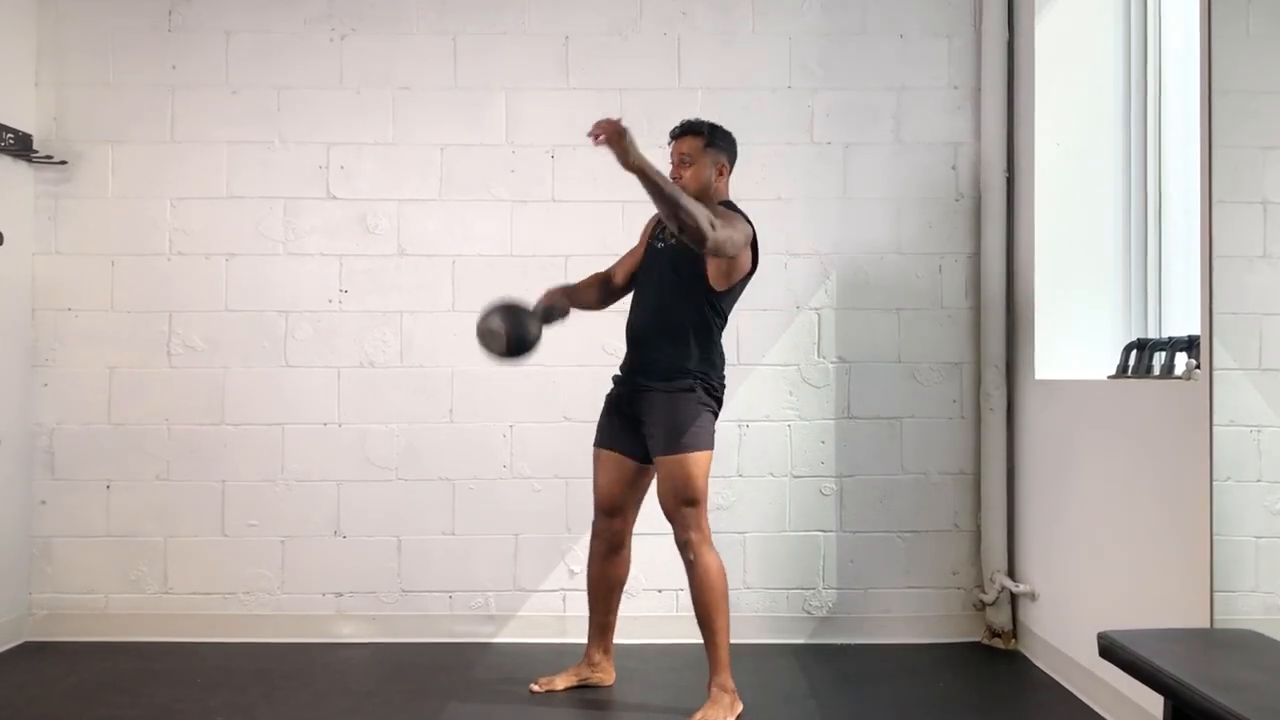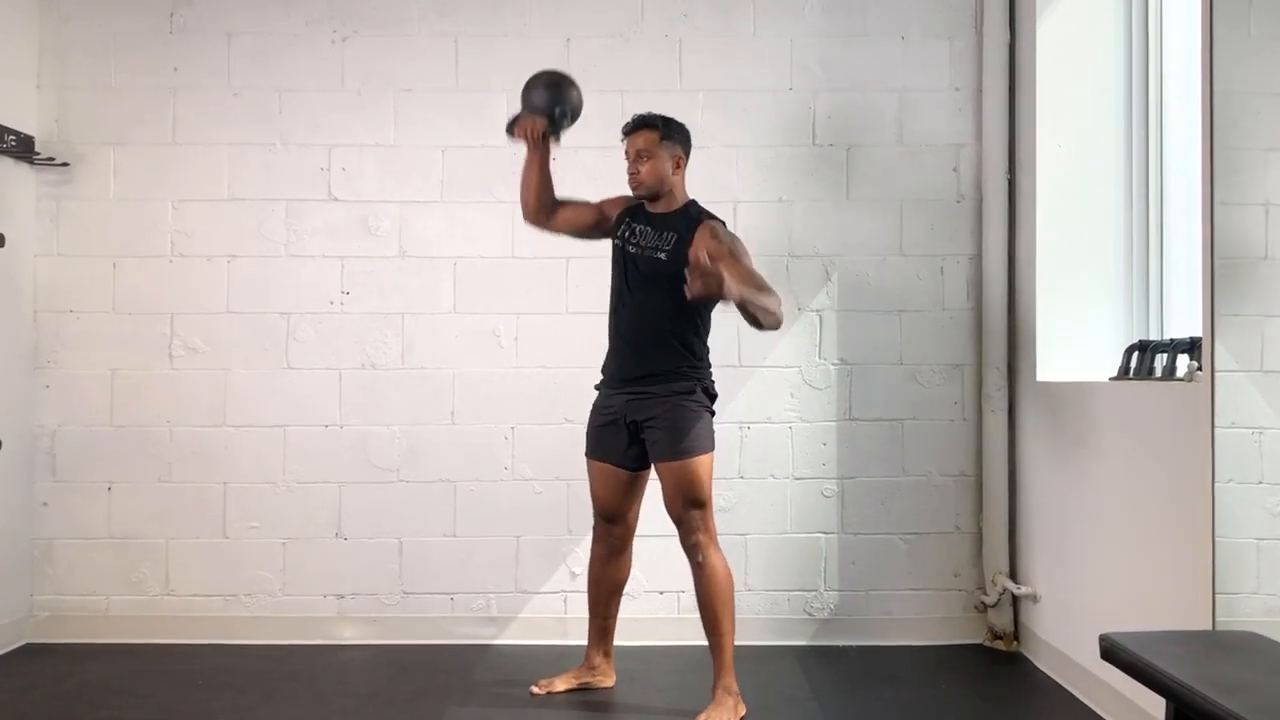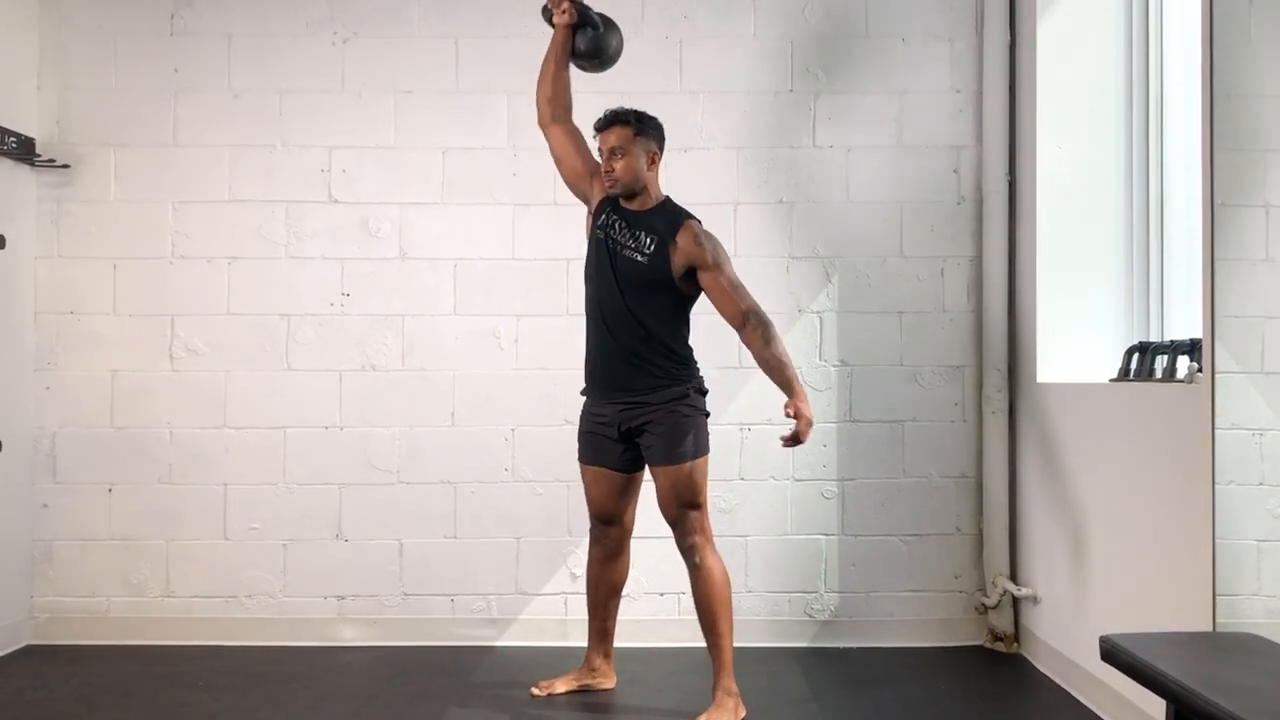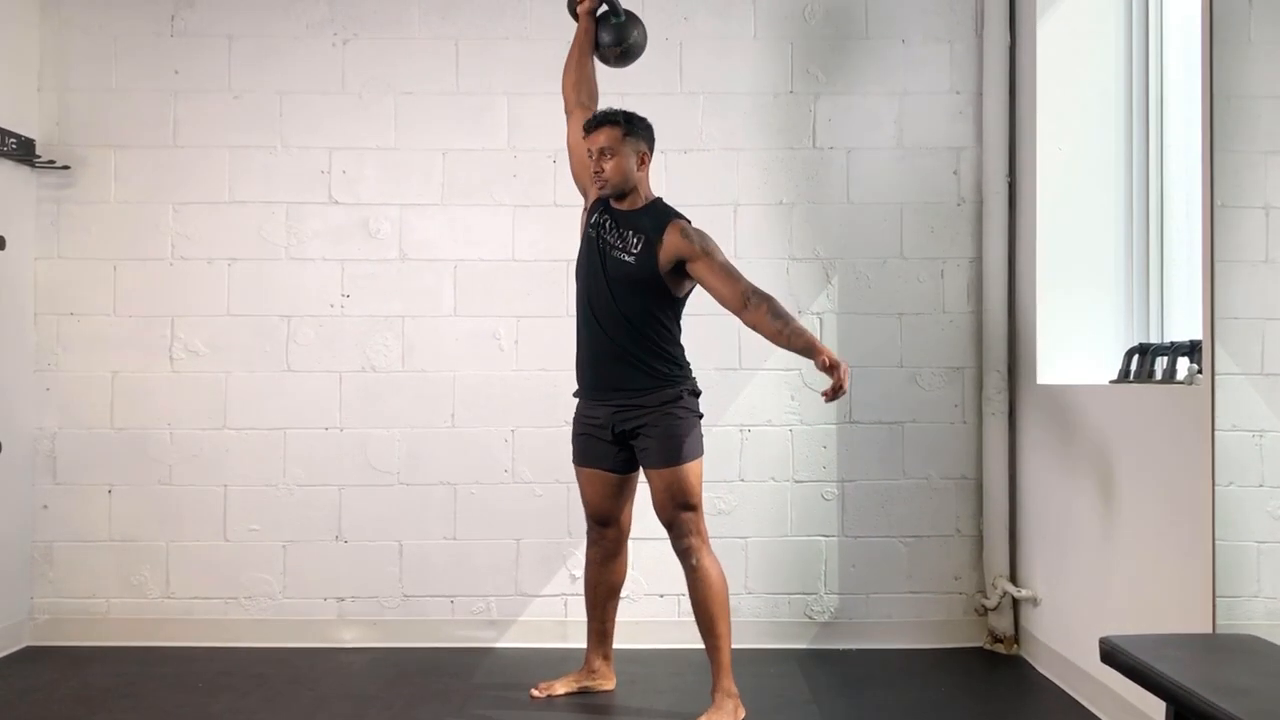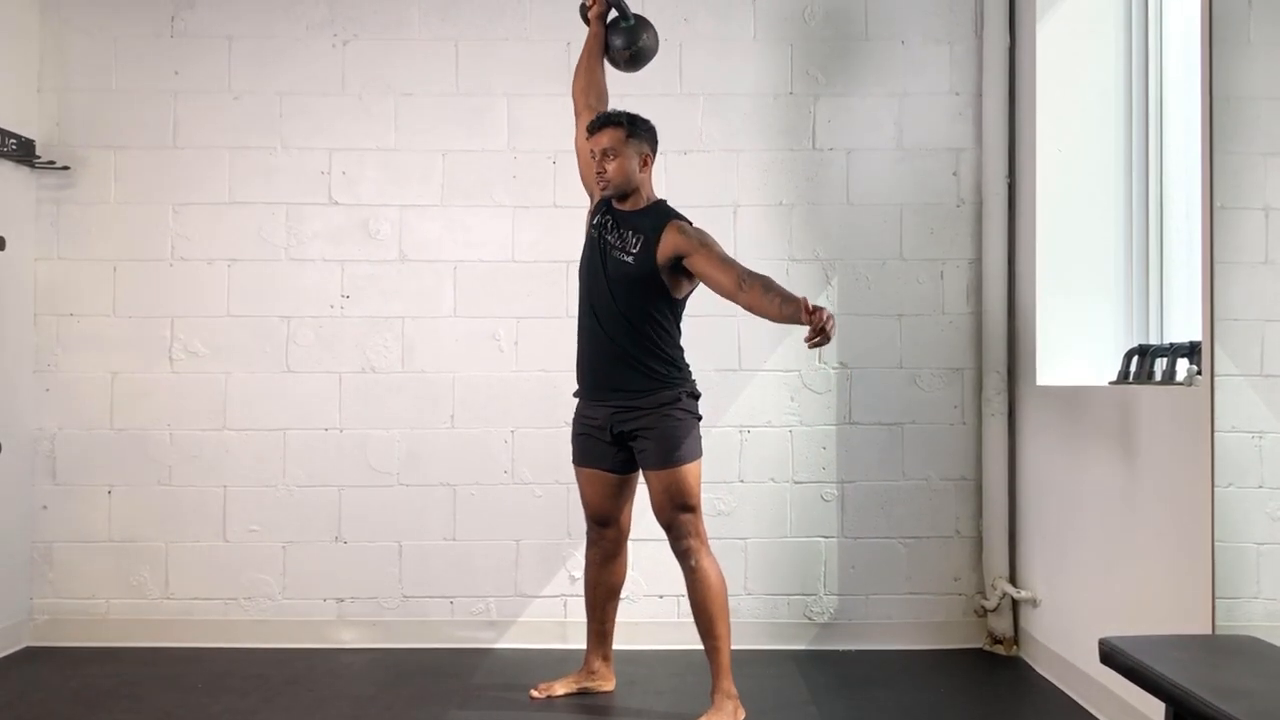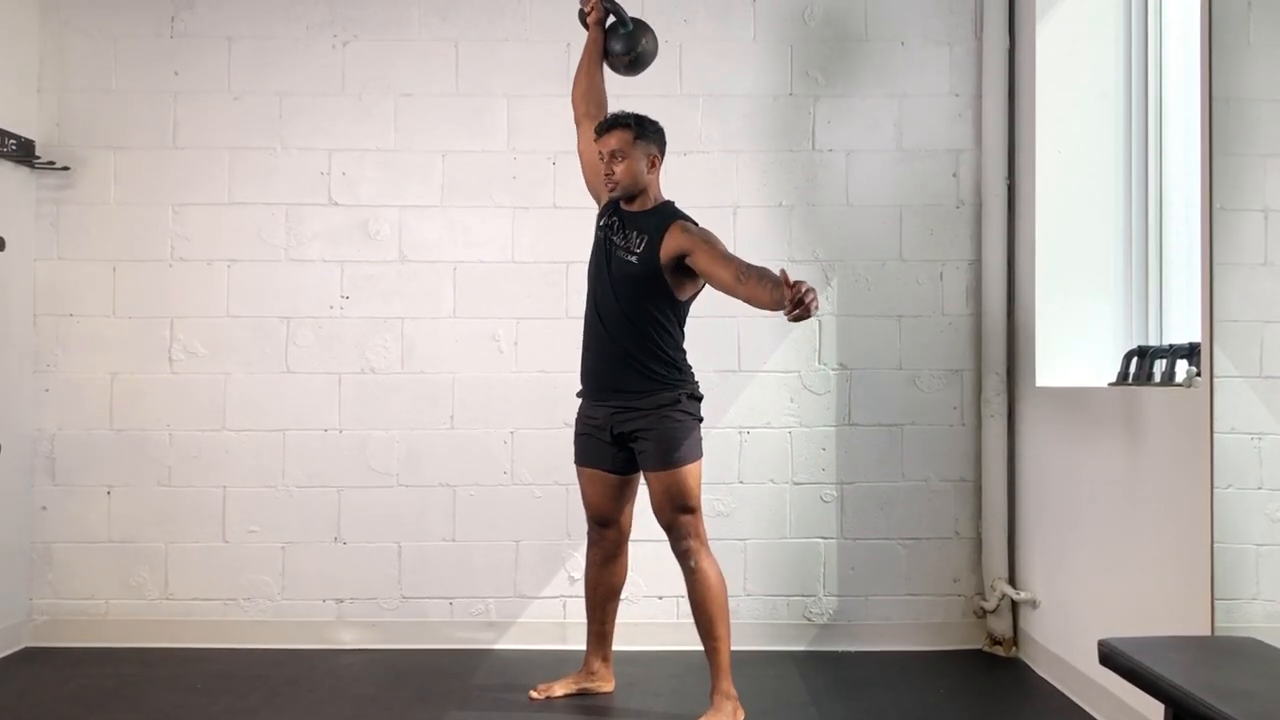
dt=0.2s
person 1, frame 1
left shoulder: (730, 229)
right shoulder: (659, 226)
left elbow: (698, 233)
right elbow: (609, 286)
left wrist: (640, 163)
right wrist: (561, 298)
left hip: (684, 392)
right hip: (631, 386)
left knee: (690, 534)
right knee: (609, 525)
right ankle: (597, 660)
person 1, frame 2
left shoulder: (708, 236)
right shoulder: (625, 216)
left elbow: (770, 311)
right elbow: (540, 214)
left wrist: (741, 290)
right wrist: (538, 149)
left hip: (677, 399)
right hip: (617, 393)
left knee: (697, 542)
right knee: (610, 537)
right ankle: (597, 665)
person 1, frame 3
left shoulder: (686, 238)
right shoulder: (600, 204)
left elbow: (748, 318)
right elbow: (553, 119)
left wrist: (794, 389)
left hip: (669, 405)
right hip: (604, 404)
left knee: (693, 539)
right knee: (607, 533)
person 1, frame 4
left shoulder: (676, 236)
right shoulder: (596, 204)
left elbow: (746, 299)
right elbow: (574, 105)
left wrist: (814, 349)
left hip: (662, 407)
right hip: (597, 407)
left knee: (689, 541)
right knee: (604, 536)
person 1, frame 5
left shoulder: (675, 235)
right shoulder: (602, 206)
left elbow: (743, 282)
right elbow: (585, 106)
left wrist: (799, 310)
left hip: (660, 408)
right hip: (597, 407)
left knee: (688, 542)
right knee: (603, 536)
person 1, frame 6
left shoulder: (680, 234)
right shoulder: (610, 207)
left elbow: (744, 278)
right elbow: (586, 113)
left wrist: (787, 294)
left hip: (662, 408)
right hip: (600, 406)
left knee: (688, 542)
right knee: (605, 537)
